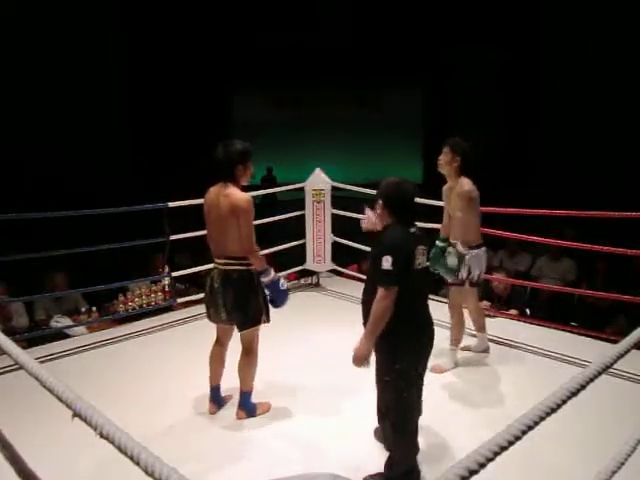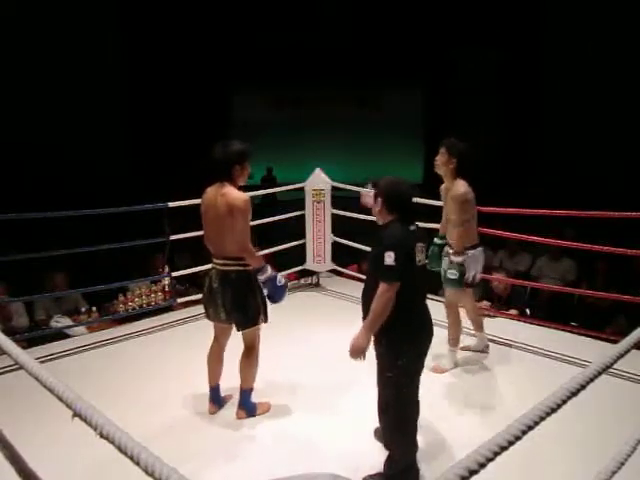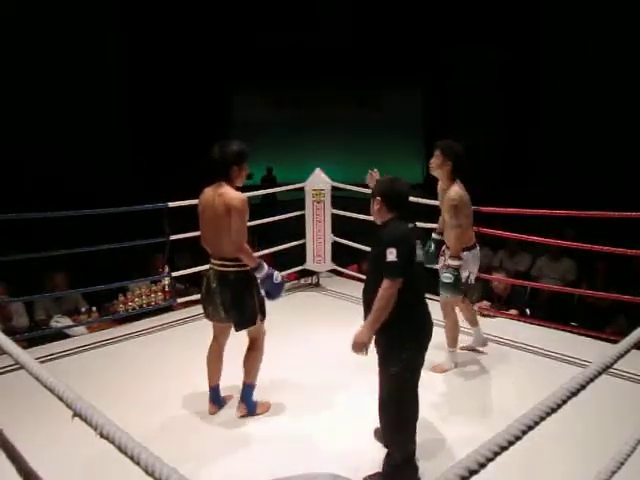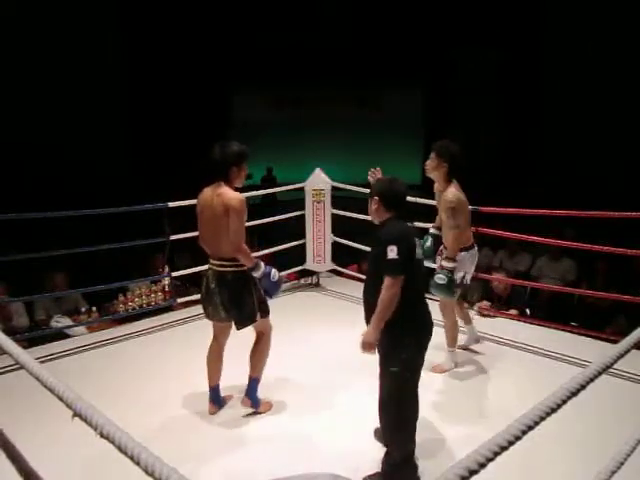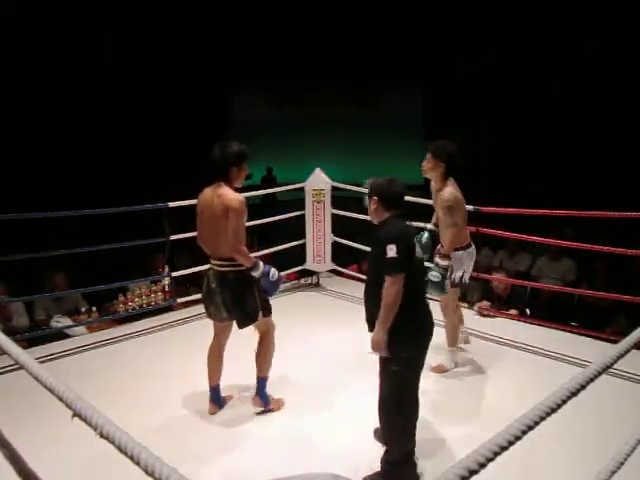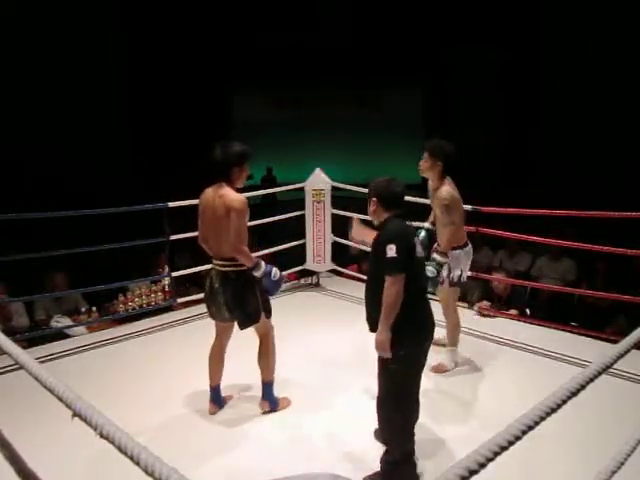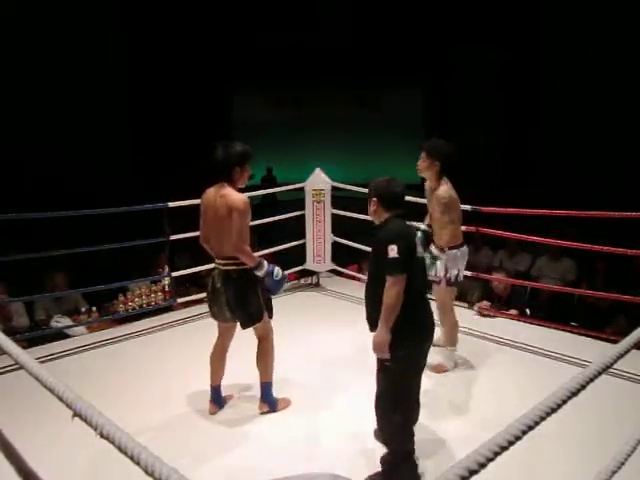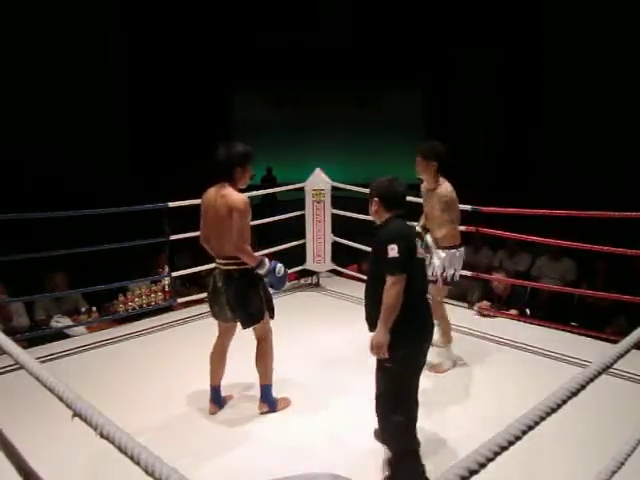
dt=0.1s
person 1, frame 1
left shoulder: (391, 242)
right shoulder: (413, 235)
left elbow: (386, 296)
left wrist: (366, 339)
right wrist: (378, 226)
left hip: (398, 338)
right hip: (418, 332)
left knee: (395, 401)
right knee: (406, 395)
right ankle: (392, 434)
person 1, frame 2
left shoulder: (392, 238)
right shoulder: (411, 232)
left elbow: (388, 290)
left wrist: (365, 332)
right wrist: (380, 219)
left hip: (398, 334)
right hip: (416, 328)
left knee: (395, 398)
right knee: (404, 394)
right ankle: (394, 435)
person 1, frame 3
left shoulder: (392, 235)
right shoulder: (403, 229)
left elbow: (390, 286)
left wrist: (367, 328)
right wrist: (381, 184)
left hip: (400, 332)
right hip: (412, 327)
left knee: (395, 396)
right knee: (402, 391)
right ankle: (393, 433)
person 1, frame 4
left shoulder: (391, 234)
right shoulder: (400, 228)
left elbow: (393, 284)
left wrist: (373, 328)
right wrist: (382, 184)
left hip: (401, 330)
right hip: (412, 325)
left knee: (396, 395)
right knee: (403, 390)
right ankle: (393, 432)
person 1, frame 5
left shoulder: (390, 233)
right shoulder: (401, 229)
left elbow: (394, 283)
left wrist: (380, 328)
left hip: (402, 330)
right hip: (415, 326)
left knee: (394, 397)
right knee: (404, 391)
right ankle: (394, 432)
person 1, frame 6
left shoulder: (390, 233)
right shoulder: (402, 229)
left elbow: (394, 283)
left wrist: (384, 329)
left hip: (403, 330)
right hip: (416, 325)
left knee: (393, 396)
right knee: (405, 391)
right ankle: (394, 433)
person 1, frame 7
left shoulder: (390, 233)
right shoulder: (404, 230)
left elbow: (395, 283)
left wrist: (383, 328)
right wrist: (371, 276)
left hip: (402, 331)
right hip: (418, 326)
left knee: (390, 399)
right knee: (405, 391)
right ankle: (394, 433)
person 1, frame 8
left shoulder: (390, 234)
right shoulder: (406, 230)
left elbow: (395, 283)
left wrist: (382, 329)
left hip: (401, 331)
right hip: (417, 326)
left knee: (390, 399)
right knee: (404, 391)
right ankle: (394, 433)
person 2, frame 1
left shoulder: (211, 195)
right shoulder: (242, 200)
right elbow: (249, 247)
right wrist: (268, 274)
left hip: (218, 274)
right hip: (240, 277)
left knee: (221, 339)
right knee: (249, 343)
left ankle: (215, 398)
right ankle: (245, 405)
person 2, frame 2
left shoulder: (207, 195)
right shoulder: (239, 199)
left elbow: (207, 239)
right elbow: (244, 247)
right wrist: (265, 271)
left hip: (217, 274)
right hip: (238, 277)
left knee: (220, 339)
right knee: (251, 342)
left ankle: (214, 398)
right ankle: (245, 405)
person 2, frame 3
left shoulder: (205, 195)
right shoulder: (237, 199)
left elbow: (205, 240)
right elbow: (240, 247)
right wrist: (262, 269)
left hip: (215, 274)
right hip: (236, 277)
left knee: (219, 338)
right knee: (256, 336)
left ankle: (215, 398)
right ankle: (246, 401)
person 2, frame 4
left shoulder: (204, 196)
right shoulder: (235, 200)
left elbow: (203, 240)
right elbow: (237, 247)
right wrist: (259, 268)
left hip: (214, 274)
right hip: (235, 277)
left knee: (219, 338)
right knee: (264, 331)
left ankle: (215, 399)
right ankle: (251, 396)
person 2, frame 5
left shoulder: (204, 196)
right shoulder: (235, 200)
left elbow: (202, 240)
right elbow: (236, 247)
right wrist: (258, 268)
left hip: (215, 275)
right hip: (236, 277)
left knee: (220, 337)
right knee: (267, 330)
left ankle: (215, 399)
right ankle: (262, 396)
person 2, frame 6
left shoulder: (206, 196)
right shoulder: (237, 200)
left elbow: (203, 240)
right elbow: (238, 248)
right wrist: (260, 268)
left hip: (217, 275)
right hip: (238, 277)
left knee: (221, 338)
right knee: (266, 334)
left ankle: (215, 398)
right ankle: (269, 398)
person 2, frame 7
left shoulder: (207, 196)
right shoulder: (239, 201)
left elbow: (204, 240)
right elbow: (240, 247)
right wrist: (263, 267)
left hip: (219, 275)
right hip: (240, 276)
left knee: (223, 338)
right knee: (265, 335)
left ankle: (215, 398)
right ankle: (267, 399)
person 2, frame 8
left shoulder: (208, 196)
right shoulder: (239, 201)
left elbow: (205, 239)
right elbow: (240, 247)
right wrist: (264, 266)
left hip: (220, 274)
right hip: (241, 276)
left knee: (223, 338)
right knee: (264, 335)
left ankle: (215, 399)
right ankle: (267, 399)
person 3, frame 1
left shoulder: (466, 190)
right shoulder: (447, 189)
left elbow: (472, 228)
left wrist: (458, 254)
right wrist: (440, 246)
left hip: (470, 252)
right hip: (456, 249)
left knee: (455, 303)
right knee: (470, 299)
left ankle: (452, 357)
right ankle: (482, 342)
person 3, frame 2
left shoulder: (460, 192)
right shoulder: (444, 188)
left elbow: (463, 231)
left wrist: (456, 262)
right wrist: (438, 244)
left hip: (466, 253)
right hip: (453, 250)
left knee: (451, 303)
right knee: (466, 299)
left ankle: (451, 357)
right ankle: (481, 342)
person 3, frame 3
left shoulder: (454, 195)
right shoulder: (442, 185)
left elbow: (458, 239)
left wrist: (452, 266)
right wrist: (435, 239)
left hip: (464, 254)
right hip: (452, 249)
left knee: (447, 304)
right knee: (462, 297)
left ankle: (452, 357)
right ankle: (479, 338)
person 3, frame 4
left shoulder: (452, 197)
right shoulder: (438, 186)
left elbow: (455, 236)
left wrist: (447, 268)
right wrist: (432, 236)
left hip: (462, 253)
right hip: (450, 249)
left knee: (447, 304)
right knee: (450, 297)
left ankle: (450, 357)
right ankle: (472, 334)
person 3, frame 5
left shoulder: (448, 196)
right shoulder: (435, 185)
left elbow: (452, 235)
left wrist: (441, 265)
left hip: (459, 253)
right hip: (449, 249)
left knee: (447, 303)
right knee: (449, 299)
left ankle: (451, 358)
right ankle: (460, 334)
person 3, frame 6
left shoulder: (445, 194)
right shoulder: (432, 184)
left elbow: (450, 233)
left wrist: (437, 261)
right wrist: (427, 229)
left hip: (456, 252)
right hip: (446, 248)
left knee: (448, 303)
right knee: (445, 297)
left ankle: (451, 357)
right ankle: (450, 337)
person 3, frame 7
left shoulder: (444, 193)
right shoulder: (429, 185)
left elbow: (449, 232)
left wrist: (433, 254)
left hip: (452, 252)
right hip: (440, 249)
left knee: (445, 303)
right knee: (440, 298)
left ankle: (450, 357)
right ankle: (446, 338)
person 3, frame 8
left shoulder: (444, 193)
right shoulder: (425, 187)
left elbow: (449, 230)
left wrist: (426, 242)
right wrist: (418, 233)
left hip: (448, 252)
right hip: (436, 248)
left knee: (435, 301)
right knee: (434, 297)
left ankle: (447, 356)
right ankle: (444, 338)
